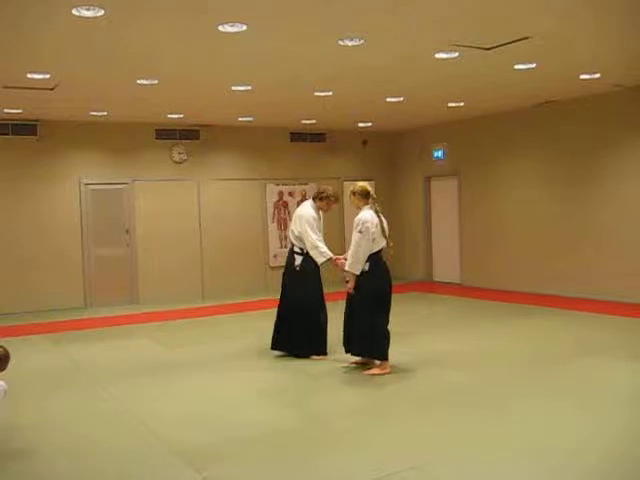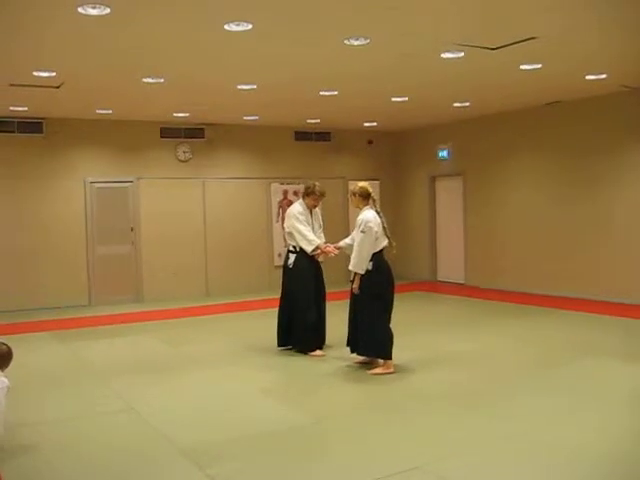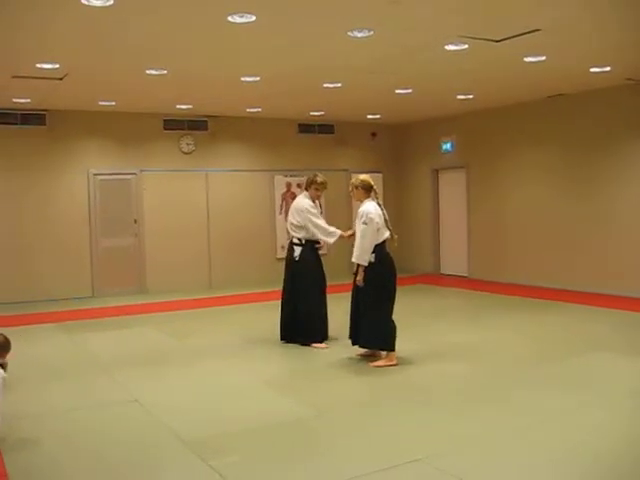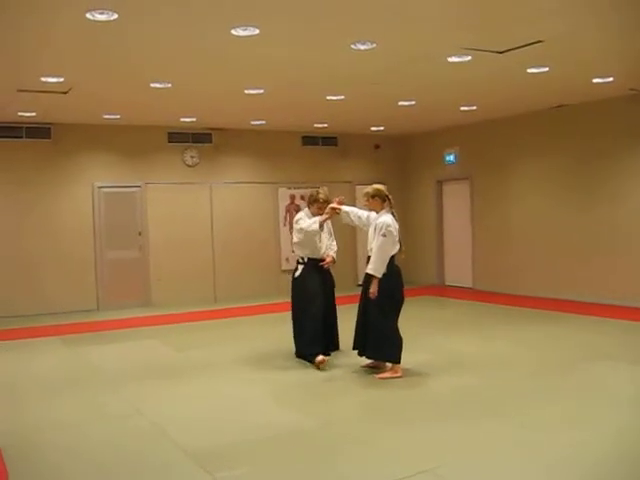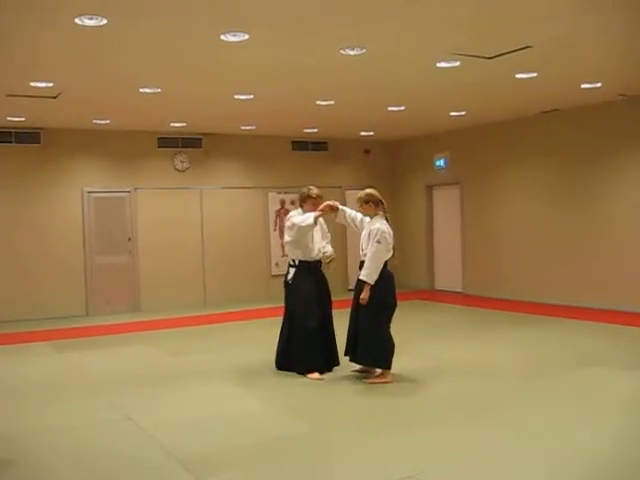
dt=1s
person 1, frame 1
left shoulder: (363, 218)
right shoulder: (377, 216)
left elbow: (360, 250)
left wrist: (352, 278)
right wrist: (346, 257)
left hip: (370, 273)
right hip: (377, 269)
left knee: (373, 317)
right knee: (363, 314)
left ankle: (383, 363)
right ankle: (369, 356)
person 1, frame 2
left shoulder: (366, 218)
right shoulder: (371, 215)
left elbow: (362, 250)
right elbow: (356, 239)
left wrist: (357, 278)
right wrist: (336, 246)
left hip: (374, 272)
right hip: (375, 269)
left knee: (377, 315)
right knee: (366, 313)
left ankle: (387, 363)
right ankle: (372, 355)
person 1, frame 3
left shoulder: (367, 210)
right shoulder: (373, 207)
left elbow: (365, 243)
left wrist: (361, 270)
left hip: (376, 264)
right hip: (378, 261)
left knee: (379, 308)
right knee: (367, 306)
left ankle: (390, 355)
right ankle: (375, 348)
person 1, frame 4
left shoulder: (385, 222)
right shoulder: (376, 218)
left elbow: (381, 254)
right elbow: (358, 216)
left wrist: (374, 282)
right wrist: (340, 209)
left hip: (386, 276)
right hip: (379, 274)
left knee: (385, 320)
right knee: (372, 317)
left ankle: (395, 367)
right ankle: (380, 360)
person 1, frame 5
left shoulder: (379, 228)
right shoulder: (370, 222)
left elbow: (375, 260)
right elbow: (352, 217)
left wrist: (366, 288)
right wrist: (336, 208)
left hip: (378, 282)
right hip: (370, 278)
left knee: (377, 326)
right knee: (364, 322)
left ankle: (385, 372)
right ankle: (371, 365)
person 2, frame 1
left shoulder: (313, 210)
right shoulder: (307, 214)
right elbow: (314, 242)
left wrist: (331, 257)
right wrist: (333, 259)
left hip: (302, 259)
right hip: (302, 261)
left knee: (296, 303)
right knee: (310, 305)
left ankle: (293, 344)
right ankle: (309, 348)
person 2, frame 2
left shoulder: (315, 212)
right shoulder: (294, 212)
right elbow: (305, 235)
left wrist: (321, 249)
right wrist: (322, 247)
left hip: (311, 259)
right hip: (298, 259)
left knee: (316, 299)
right knee: (303, 302)
left ankle: (314, 340)
right ankle: (307, 344)
person 2, frame 3
left shoulder: (312, 202)
right shoulder: (303, 204)
right elbow: (319, 226)
left wrist: (321, 241)
right wrist: (342, 234)
left hip: (308, 250)
right hip: (301, 252)
left knee: (314, 291)
right knee: (306, 294)
left ankle: (296, 333)
right ankle: (310, 336)
person 2, frame 4
left shoulder: (324, 219)
right shoulder: (301, 218)
left elbow: (331, 240)
right elbow: (308, 230)
left wrist: (331, 256)
right wrist: (324, 218)
left hip: (323, 267)
right hip: (306, 269)
left knee: (327, 308)
right knee: (312, 309)
left ankle: (324, 345)
right ankle: (314, 352)
person 2, frame 5
left shoulder: (318, 220)
right shoulder: (293, 218)
left elbow: (325, 241)
right elbow: (301, 225)
left wrist: (328, 253)
right wrist: (319, 213)
left hip: (315, 270)
right hip: (299, 272)
left knee: (323, 316)
right knee: (305, 319)
left ankle: (323, 360)
right ankle: (308, 365)
